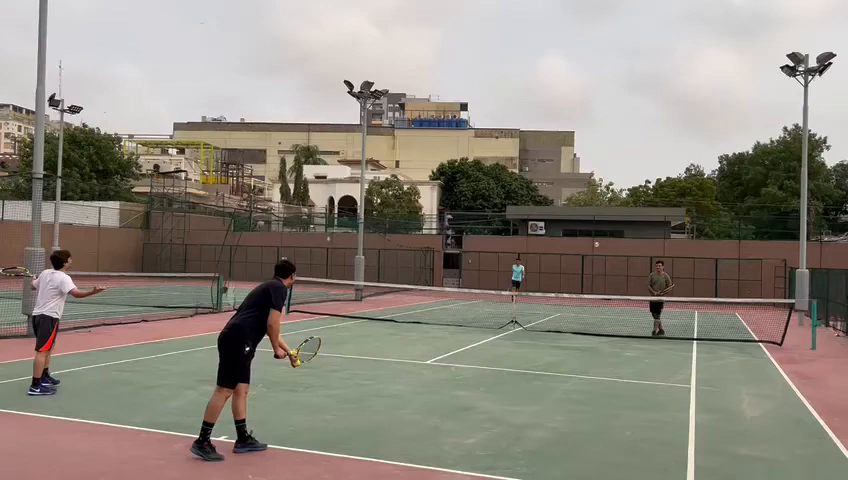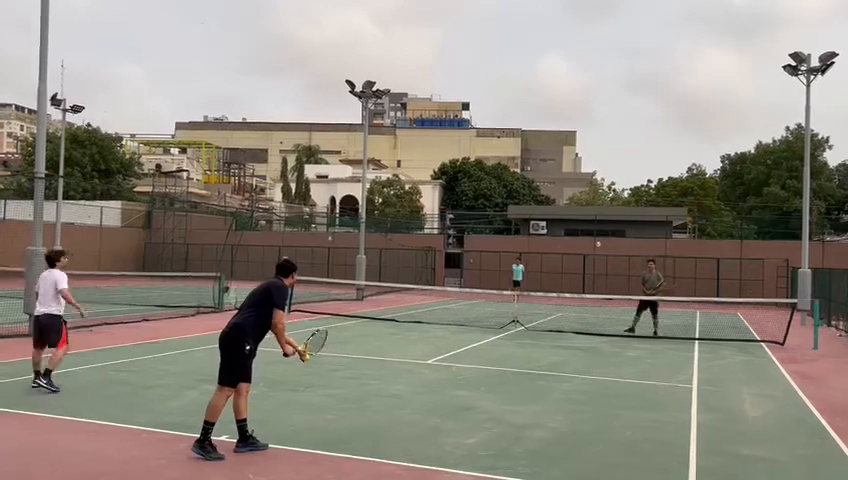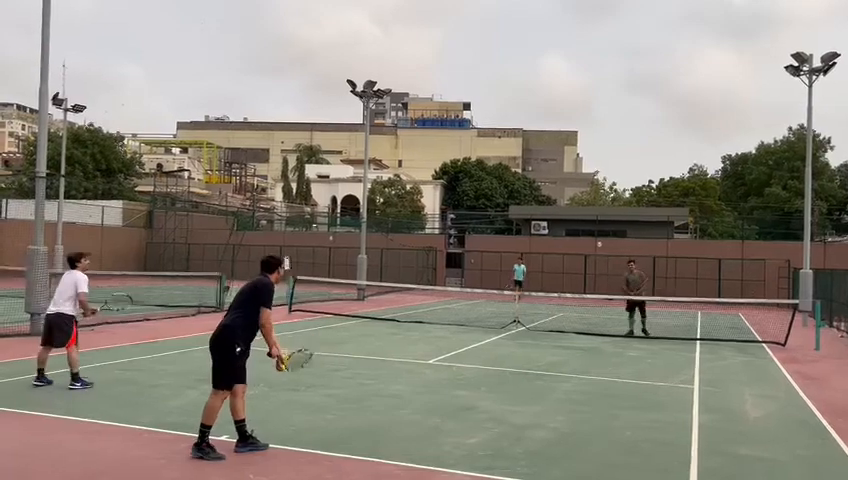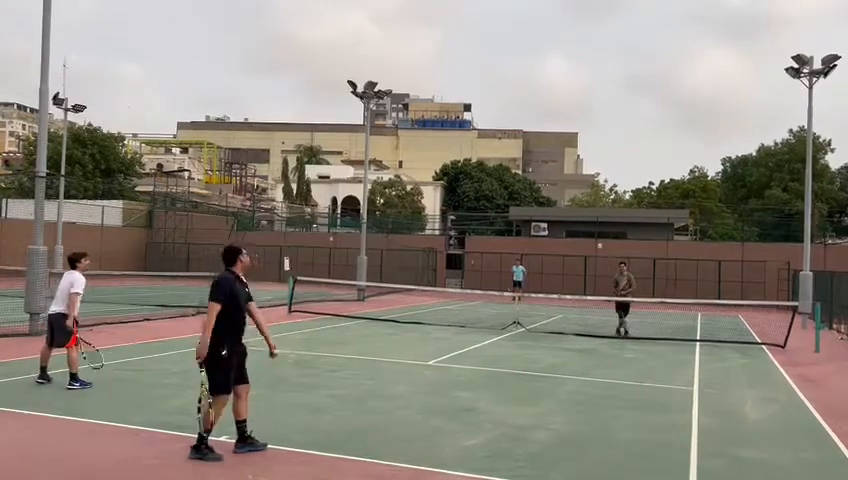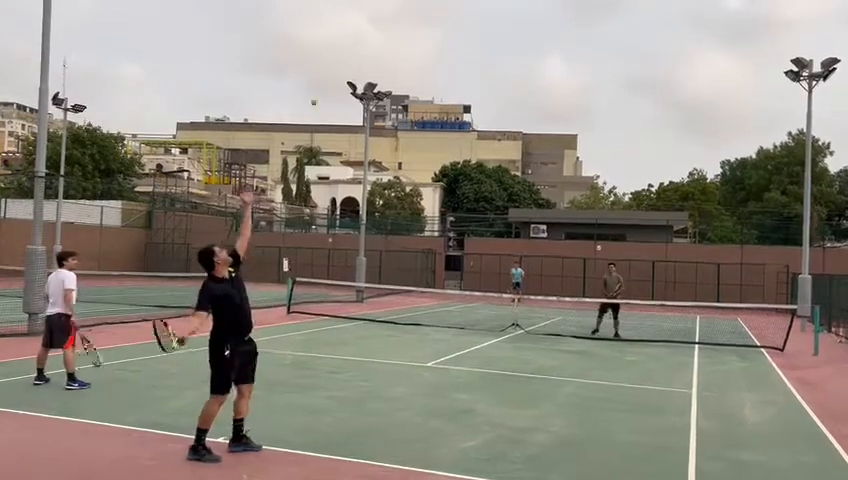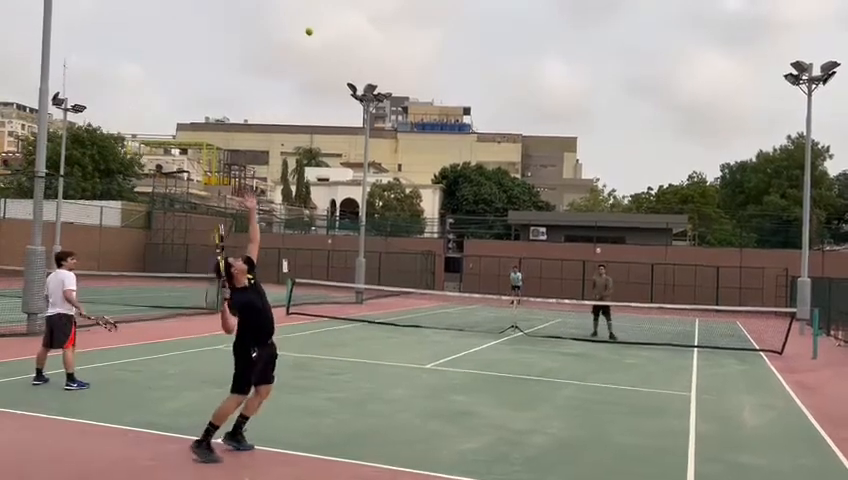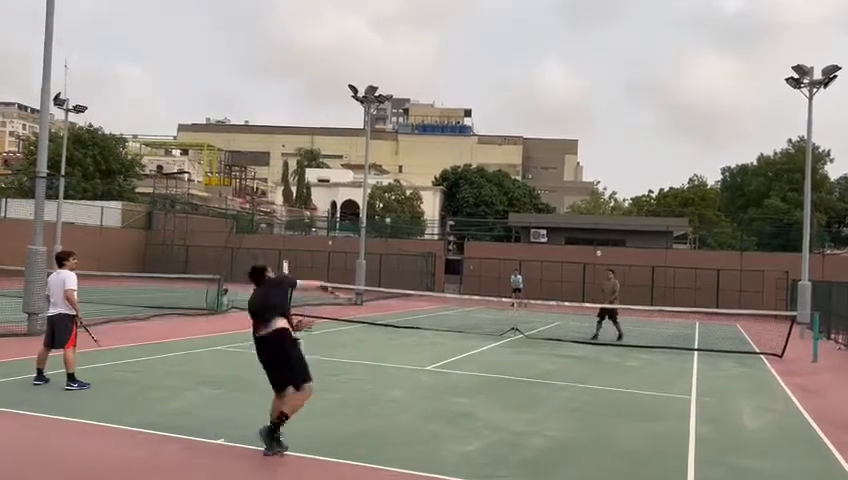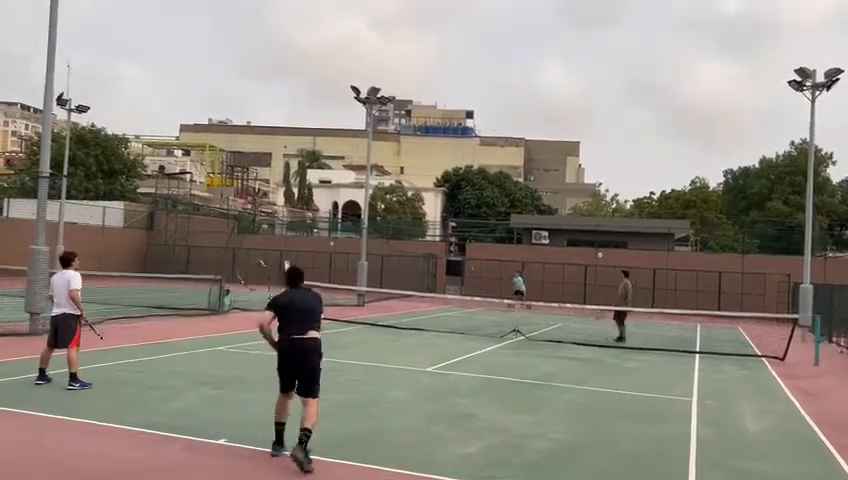
dt=0.5s
person 1, frame 1
left shoulder: (268, 287)
right shoulder: (279, 288)
left elbow: (267, 327)
right elbow: (272, 324)
left wrist: (289, 350)
right wrist: (277, 349)
left hip: (237, 341)
right hip: (237, 341)
left knee: (241, 390)
right knee: (224, 391)
left ankle: (243, 439)
right ankle: (202, 442)
person 1, frame 2
left shoulder: (270, 286)
right shoulder: (280, 288)
left elbow: (273, 326)
right elbow: (277, 324)
left wrist: (296, 346)
right wrist: (284, 347)
left hip: (239, 340)
right hip: (239, 340)
left knee: (242, 389)
right knee: (225, 390)
left ankle: (244, 439)
right ankle: (203, 441)
person 1, frame 3
left shoulder: (258, 284)
right shoulder: (266, 285)
left elbow: (260, 324)
right elbow: (265, 322)
left wrist: (277, 347)
right wrist: (273, 348)
left hip: (234, 344)
right hip: (229, 342)
left knee: (238, 390)
right knee: (220, 392)
left ankle: (244, 439)
right ankle: (201, 444)
person 1, frame 4
left shoulder: (242, 283)
right shoulder: (224, 280)
left elbow: (254, 312)
right elbow: (212, 313)
left wrist: (269, 341)
right wrist: (204, 343)
left hip: (234, 346)
right hip: (220, 348)
left knee: (242, 391)
right knee: (221, 397)
left ankle: (243, 439)
right ankle: (200, 446)
person 1, frame 5
left shoulder: (233, 269)
right shoulder: (210, 289)
left elbow: (244, 236)
right elbow: (197, 318)
left wrist: (248, 208)
right wrist: (186, 333)
left hip: (245, 343)
right hip: (225, 347)
left knee: (245, 390)
right knee: (219, 397)
left ankle: (239, 438)
right ankle: (197, 447)
person 1, frame 6
left shoulder: (251, 276)
right shoulder: (235, 297)
left elbow: (254, 241)
right elbow: (229, 329)
left wrist: (252, 212)
right wrist: (224, 307)
left hip: (266, 347)
right hip: (249, 349)
left knee: (262, 392)
right knee: (237, 397)
left ankle: (235, 435)
right ankle: (203, 442)
person 1, frame 7
left shoulder: (253, 301)
right shoulder: (280, 283)
right elbow: (307, 284)
left wrist: (294, 326)
right wrist: (323, 285)
left hip: (263, 345)
right hip: (281, 339)
left knee: (281, 393)
right knee: (304, 389)
left ankle: (274, 440)
right ankle: (272, 430)
person 1, frame 8
left shoulder: (279, 299)
right shoulder: (316, 297)
left elbow: (263, 324)
left wrist: (274, 343)
left hip: (287, 347)
right hip: (311, 346)
left knee: (285, 394)
right knee: (310, 402)
left ankle: (278, 443)
right ankle: (301, 446)
person 2, frame 1
left shoulder: (45, 273)
right shoulder: (63, 278)
left elbow: (34, 286)
right elbow: (76, 293)
left wrist: (37, 279)
right wrist: (93, 292)
left hip: (38, 315)
right hip: (49, 317)
left knee: (45, 348)
right knee: (42, 350)
left ankle: (45, 376)
right ankle: (35, 386)
person 2, frame 2
left shoulder: (44, 275)
right shoulder: (60, 275)
right elbow: (65, 294)
right wrist: (78, 307)
left hip: (39, 314)
right hip: (53, 316)
left knee: (38, 348)
right knee: (62, 347)
left ankle: (38, 377)
right ankle: (45, 376)
person 2, frame 3
left shoulder: (67, 274)
right shoulder: (81, 277)
right elbow: (82, 298)
left wrist: (86, 309)
right wrist: (87, 311)
left hip: (51, 313)
right hip: (65, 315)
left knee: (46, 346)
right knee: (72, 347)
left ankle: (40, 377)
right ankle: (75, 380)
person 2, frame 4
left shoulder: (67, 274)
right shoulder: (79, 278)
right elbow: (72, 298)
right wrist: (70, 318)
left hip: (52, 313)
right hip: (64, 315)
left knee: (48, 345)
right knee: (72, 347)
left ankle: (42, 374)
right ankle: (74, 380)
person 2, frame 5
left shoulder: (52, 276)
right shoulder: (69, 275)
right elbow: (68, 295)
right wrist: (73, 314)
left hip: (50, 314)
right hip: (63, 316)
left knee: (45, 346)
right knee: (69, 347)
left ankle: (39, 376)
right ankle: (72, 380)
person 2, frame 6
left shoulder: (51, 276)
right shoulder: (68, 275)
left elbow: (47, 297)
right elbow: (68, 295)
right wrist: (79, 308)
left hip: (51, 315)
right hip: (64, 316)
left knee: (45, 346)
right knee: (68, 347)
left ankle: (38, 376)
right ankle: (71, 380)
person 2, frame 7
left shoulder: (52, 276)
right shoulder: (70, 275)
left elbow: (48, 297)
right elbow: (69, 295)
right wrist: (78, 311)
left hip: (52, 315)
right hip: (65, 315)
left knee: (46, 347)
right knee: (69, 347)
left ankle: (39, 376)
right ankle: (71, 381)
person 2, frame 8
left shoulder: (55, 277)
right shoulder: (74, 275)
left elbow: (52, 297)
right elbow: (73, 295)
right wrist: (82, 310)
left hip: (55, 315)
right hip: (70, 316)
left knee: (50, 346)
right knee: (73, 347)
left ankle: (41, 375)
right ankle: (73, 380)
